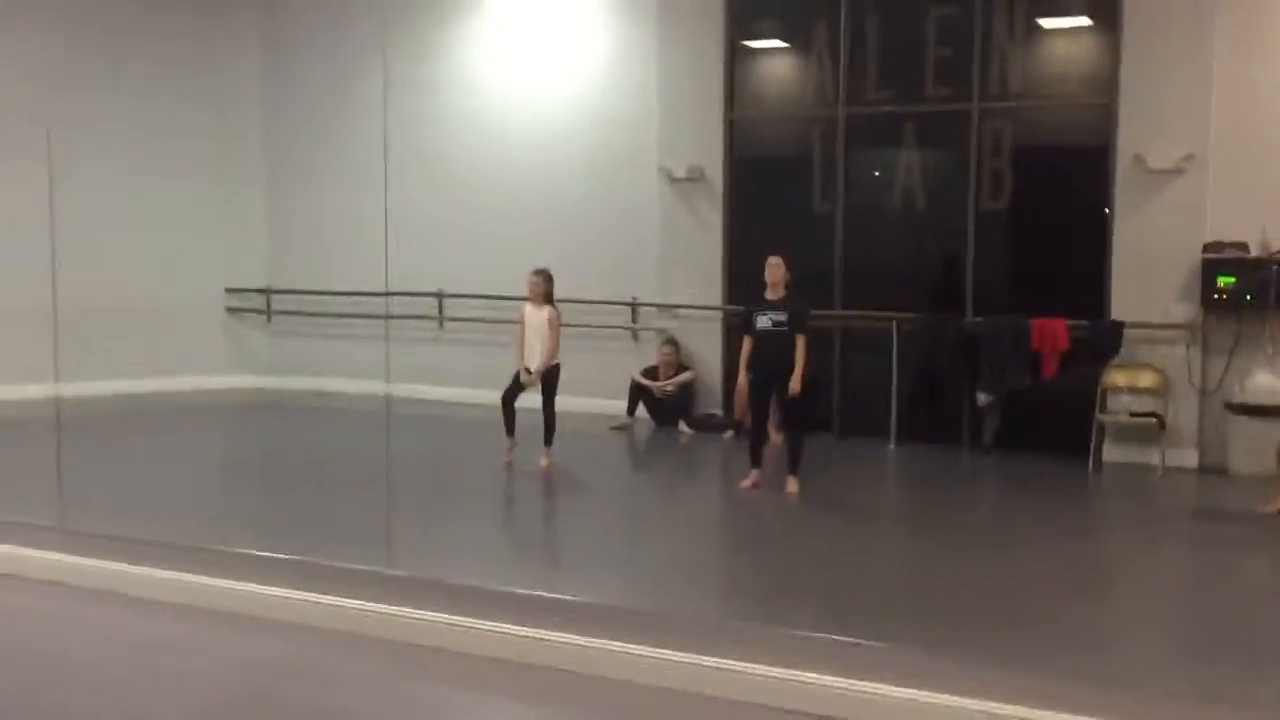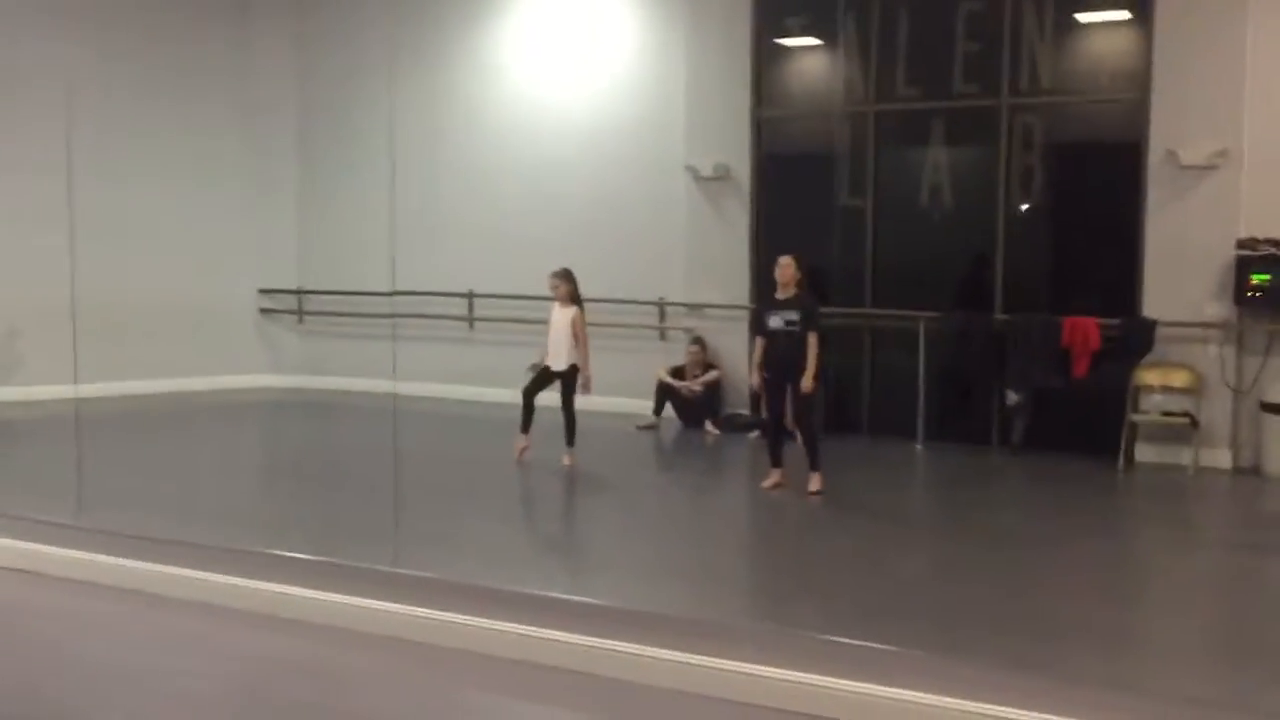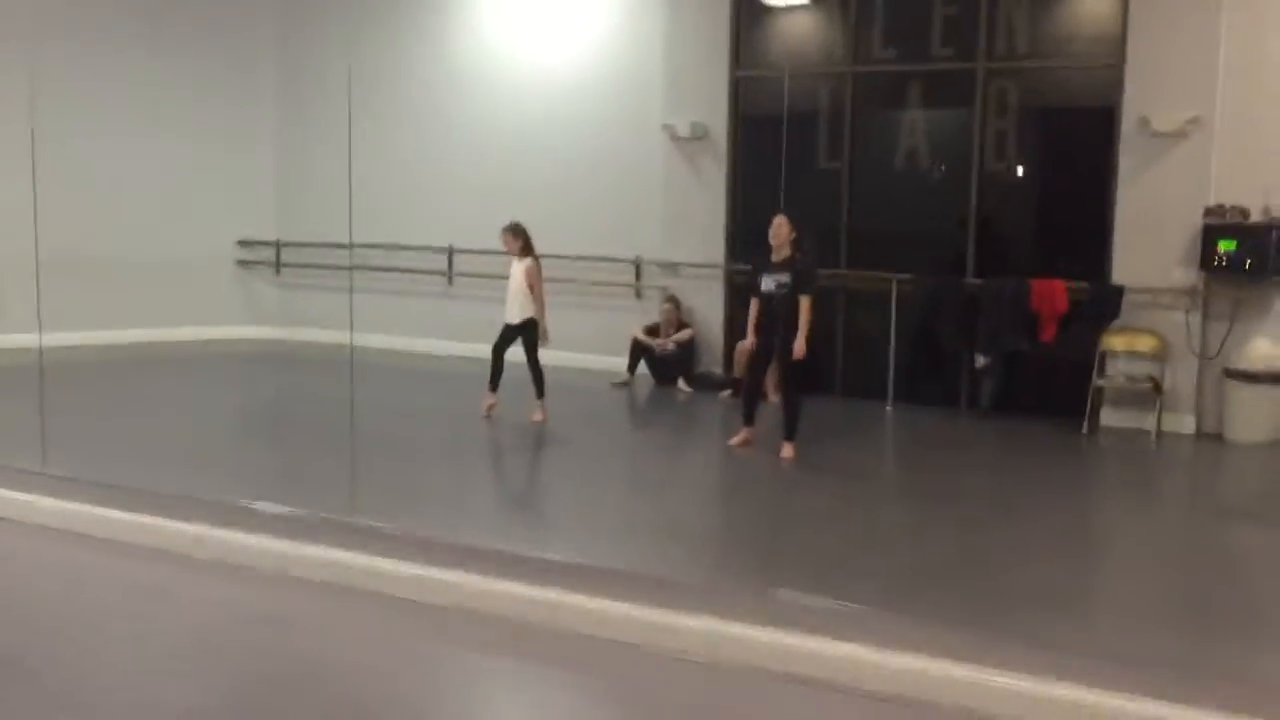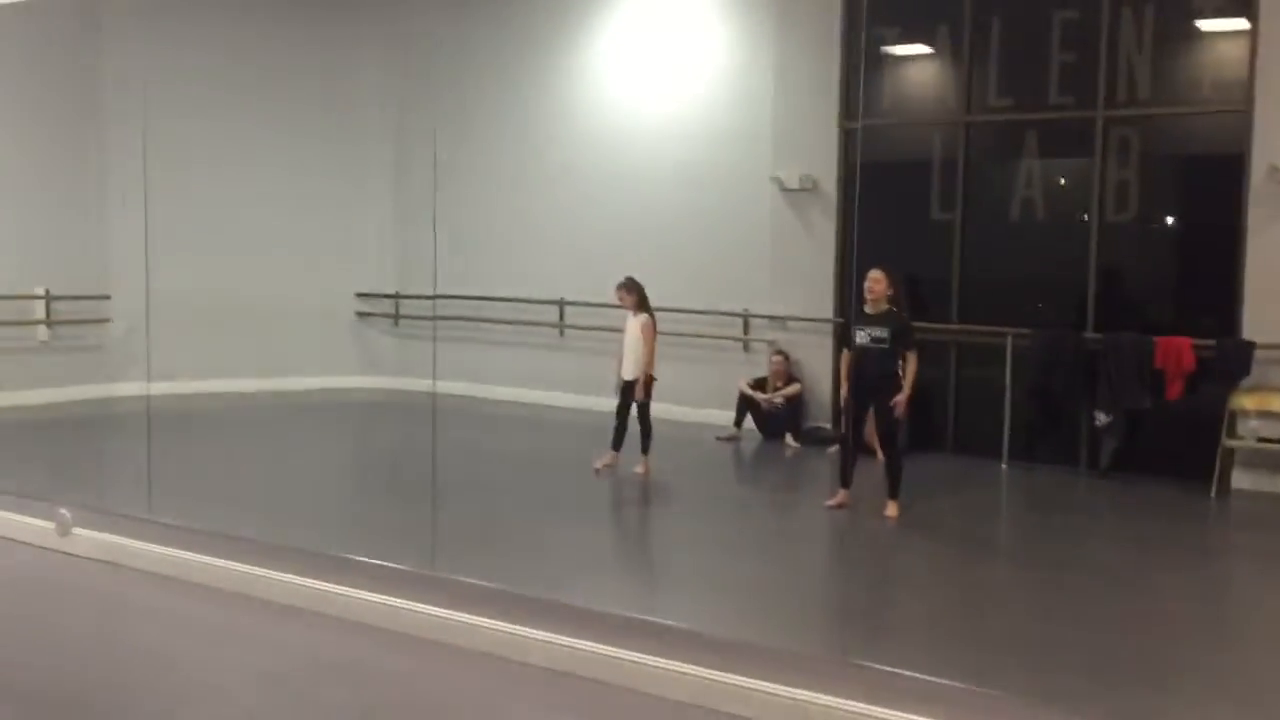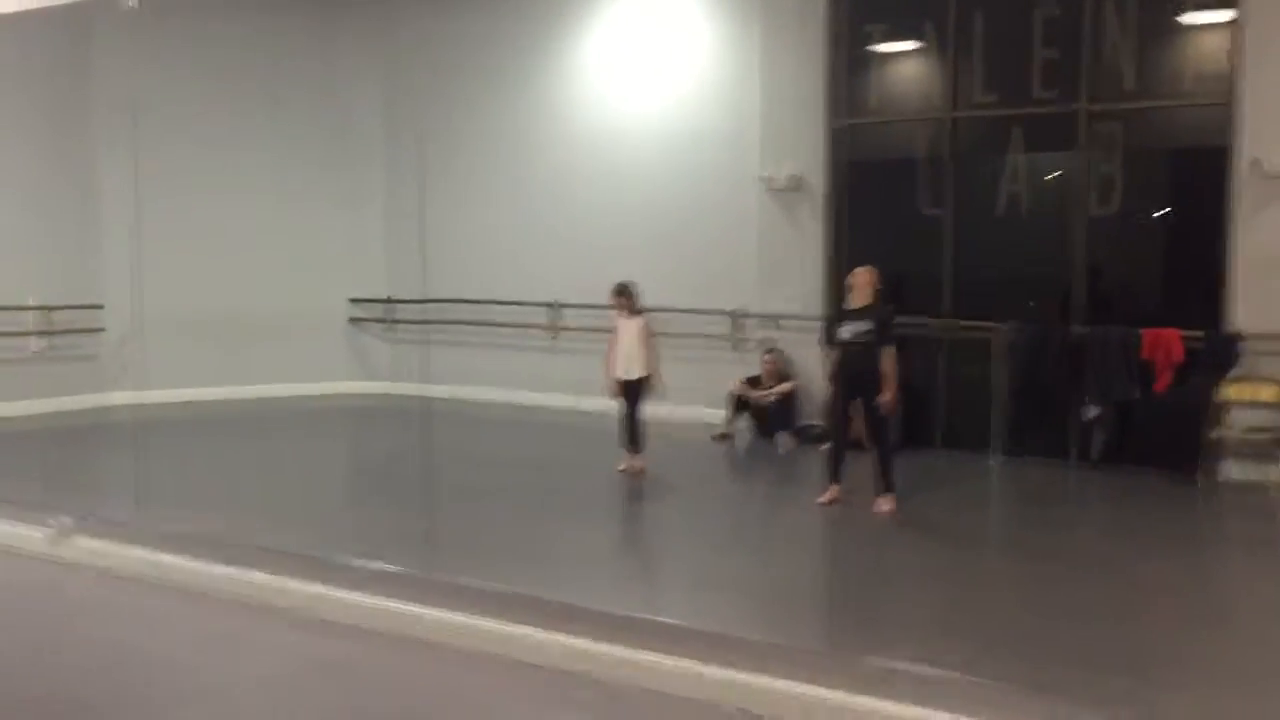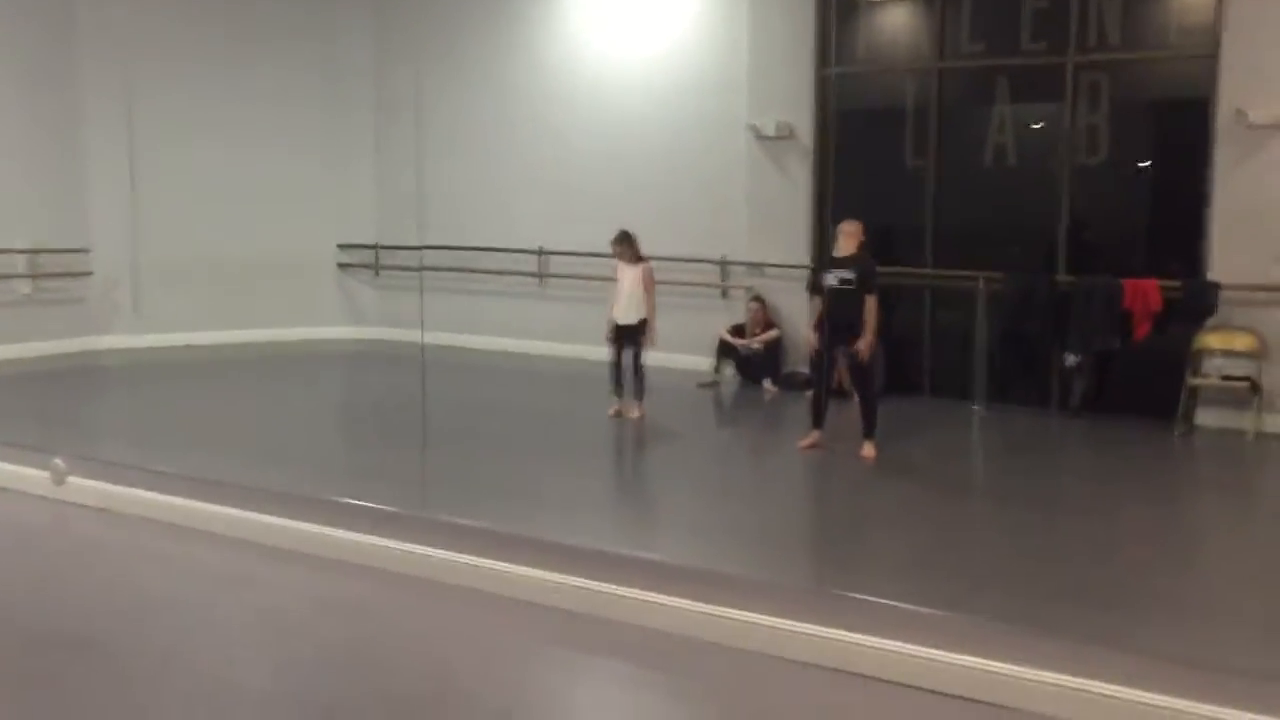
dt=0.7s
person 1, frame 1
left shoulder: (794, 306)
right shoulder: (755, 306)
left elbow: (800, 342)
right elbow: (747, 340)
left wrist: (797, 375)
right wrist: (742, 372)
left hip: (785, 373)
right hip: (759, 372)
left knee: (791, 423)
right knee: (757, 421)
left ankle: (792, 476)
right ankle: (754, 471)
person 1, frame 2
left shoulder: (805, 304)
right shoulder: (765, 306)
left elbow: (812, 340)
right elbow: (760, 340)
left wrist: (809, 373)
right wrist: (755, 371)
left hip: (799, 371)
right hip: (773, 371)
left knee: (803, 420)
right knee: (774, 420)
left ankle: (815, 473)
right ankle: (776, 471)
person 1, frame 3
left shoulder: (799, 266)
right shoulder: (762, 266)
left elbow: (805, 303)
right elbow: (755, 301)
left wrist: (801, 338)
right wrist: (750, 332)
left hip: (788, 335)
right hip: (764, 332)
left knee: (788, 386)
right knee: (752, 379)
left ankle: (788, 441)
right ankle: (747, 430)
person 1, frame 4
left shoulder: (898, 320)
right shoulder: (854, 318)
left elbow: (911, 357)
left wrist: (905, 391)
right wrist: (843, 383)
left hip: (887, 389)
right hip: (857, 387)
left knee: (889, 443)
right knee: (848, 439)
left ankle: (892, 500)
right ankle: (843, 492)
person 1, frame 5
left shoulder: (881, 314)
right shoulder: (838, 316)
left elbow: (888, 353)
right elbow: (833, 352)
left wrist: (889, 387)
right wrist: (830, 381)
left hip: (872, 384)
right hip: (844, 382)
left knee: (879, 437)
right knee: (837, 432)
left ankle: (887, 494)
right ankle: (834, 487)
person 1, frame 6
left shoulder: (865, 263)
right shoulder: (824, 264)
left elbow: (871, 302)
right elbow: (818, 299)
left wrist: (868, 336)
right wrist: (813, 330)
left hip: (855, 331)
right hip: (827, 329)
left knee: (863, 385)
right knee: (820, 380)
left ankle: (869, 440)
right ankle: (816, 432)
person 2, frame 1
left shoulder: (552, 313)
right shoulder: (525, 309)
left elbow: (553, 346)
right elbow: (520, 342)
left wrist: (538, 372)
right wrist: (523, 369)
left hip: (549, 367)
right hip: (528, 366)
left knee: (548, 407)
right knee: (507, 398)
left ankle: (546, 452)
right ankle: (510, 441)
person 2, frame 2
left shoulder: (575, 312)
right shoulder: (555, 308)
left elbow: (583, 344)
left wrist: (585, 373)
right wrist: (542, 361)
left hip: (568, 367)
right hip: (551, 364)
left knee: (567, 407)
right knee: (528, 393)
left ankle: (569, 451)
right ankle: (523, 437)
person 2, frame 3
left shoulder: (530, 265)
right shoulder: (514, 262)
left elbow: (539, 297)
left wrist: (542, 325)
left hip: (528, 321)
right hip: (512, 320)
left knee: (532, 360)
right knee: (497, 351)
left ankle: (540, 405)
right ankle: (492, 395)
person 2, frame 4
left shoulder: (646, 320)
right shoulder: (629, 317)
left elbow: (648, 354)
right elbow: (624, 349)
left wrist: (641, 383)
right wrist: (619, 376)
left hip: (641, 377)
right hip: (628, 376)
left knee: (643, 417)
right knee: (621, 414)
left ankle: (644, 460)
right ankle: (612, 456)
person 2, frame 5
left shoulder: (642, 322)
right shoulder: (618, 321)
left elbow: (650, 352)
right elbow: (612, 350)
left wrist: (654, 378)
right wrist: (611, 378)
left hip: (639, 376)
right hip: (622, 376)
left knee: (631, 415)
right knee: (627, 415)
left ankle: (636, 457)
right ankle: (630, 455)
person 2, frame 6
left shoulder: (644, 269)
right shoulder: (620, 267)
left elbow: (650, 300)
right elbow: (617, 296)
left wrist: (650, 328)
right wrist: (610, 323)
left hip: (637, 323)
right hip: (619, 322)
left knee: (636, 363)
right knee: (616, 361)
left ankle: (638, 405)
right ankle: (618, 403)
